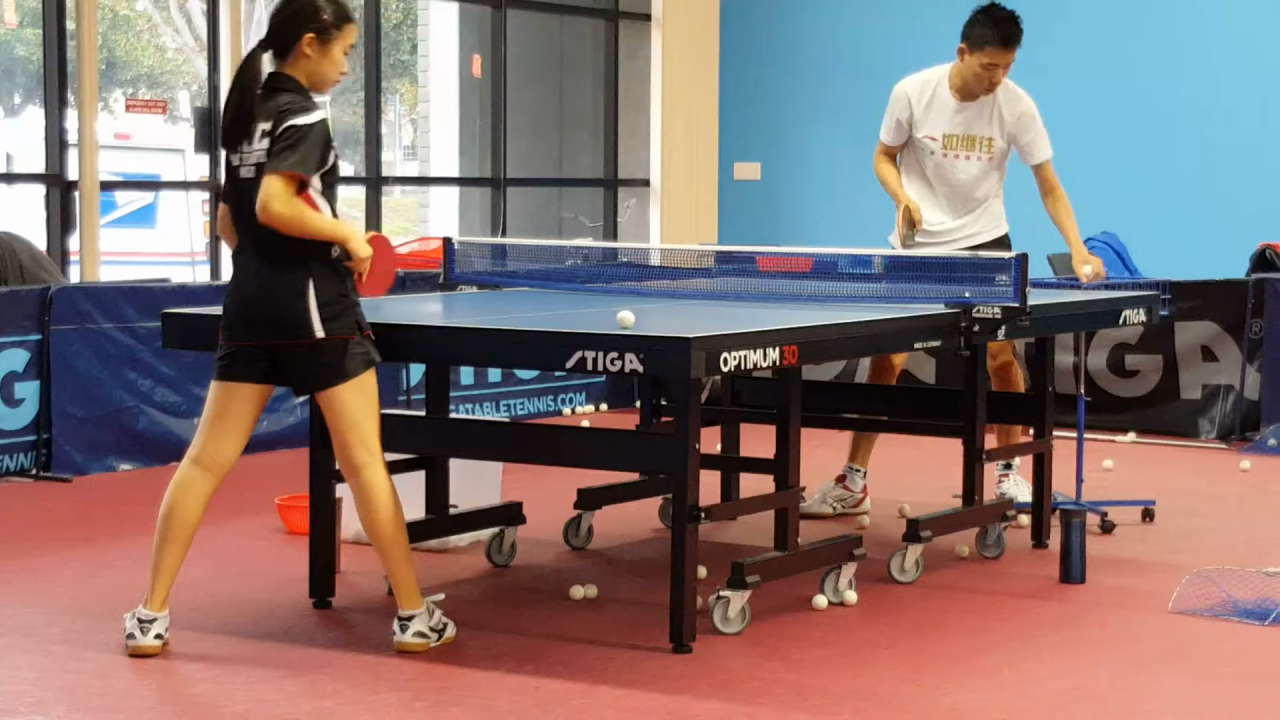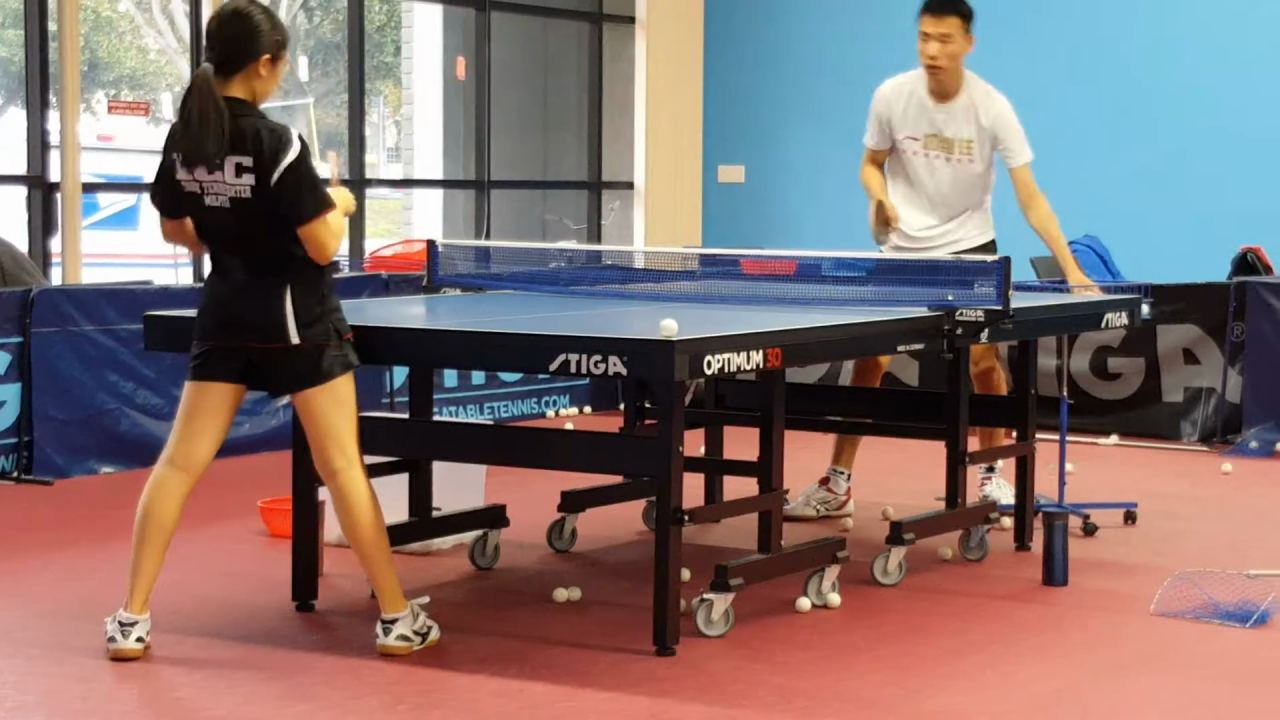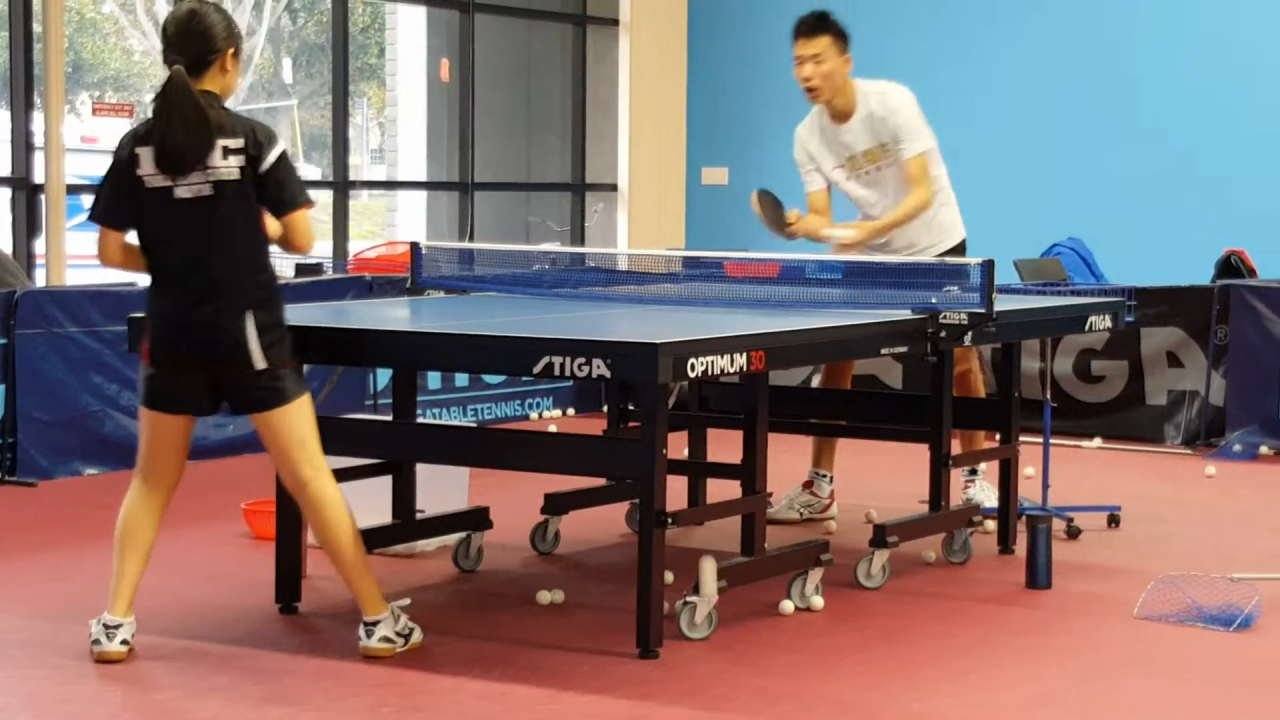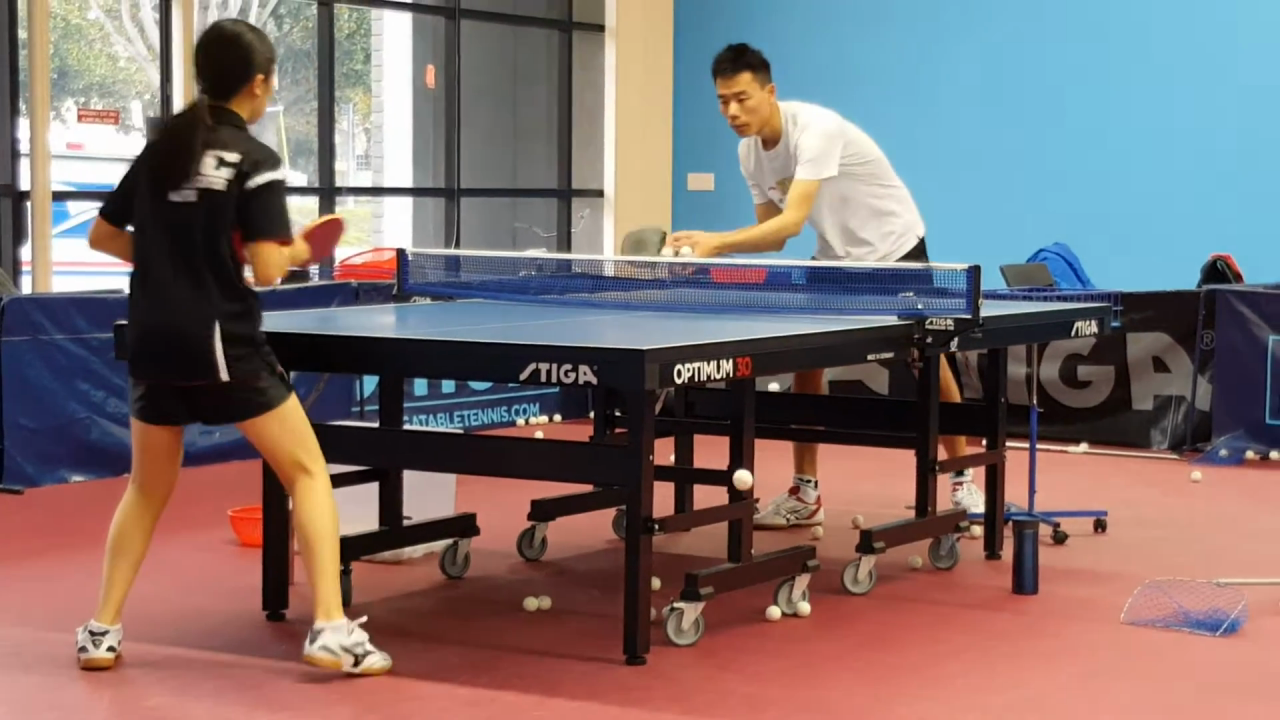
dt=0.4s
person 1, frame 1
left shoulder: (245, 116)
right shoulder: (304, 115)
right elbow: (272, 205)
right wrist: (347, 235)
left hip: (248, 307)
right hip: (316, 308)
left knee: (206, 461)
right knee: (365, 463)
left ankle: (149, 615)
right ankle: (413, 614)
person 1, frame 2
left shoulder: (184, 139)
right shoulder: (276, 142)
left elbow: (176, 230)
right elbow: (324, 247)
right wrist: (338, 205)
left hip: (223, 315)
right hip: (296, 317)
left knee: (178, 463)
right knee: (341, 467)
left ankle: (130, 620)
right ankle: (397, 618)
person 1, frame 3
left shoulder: (137, 145)
right shoulder: (253, 139)
left elbow: (110, 252)
right elbow: (301, 240)
left hip: (172, 337)
right hip: (247, 332)
left knee: (152, 481)
right knee: (309, 478)
left ankle: (114, 622)
right ankle: (378, 620)
person 1, frame 4
left shoulder: (160, 147)
right shoulder: (256, 161)
left elbow: (103, 235)
right elbow: (266, 270)
right wrist: (299, 251)
left hip: (154, 343)
right hip: (223, 341)
left knee: (148, 490)
right knee: (307, 474)
left ankle: (102, 630)
right ankle: (331, 627)
person 2, frame 1
left shoulder: (1018, 106)
right shoulder: (912, 92)
left elbow: (1049, 188)
right elbow: (884, 157)
left wrist: (1077, 250)
right wrist: (903, 198)
left hip: (984, 241)
right hip: (916, 243)
left knee: (1001, 352)
right knee: (886, 358)
left ankle: (1008, 471)
right ankle: (854, 481)
person 2, frame 2
left shoulder: (992, 108)
right shoulder: (891, 96)
left elbow: (1030, 198)
left wrist: (1070, 268)
right wrist: (881, 200)
left hip: (969, 246)
right hip: (902, 249)
left knee: (984, 360)
right knee: (869, 362)
left ankle: (991, 475)
right ankle: (837, 483)
person 2, frame 3
left shoulder: (894, 102)
right shoulder: (808, 136)
left elbow: (923, 192)
right elbow: (820, 217)
left wrist: (866, 229)
right wrist: (804, 226)
left hip: (935, 246)
right hip: (871, 257)
left knee: (961, 361)
right knee: (836, 361)
left ankle: (974, 477)
right ankle: (820, 486)
person 2, frame 4
left shoulder: (815, 128)
right shoulder: (749, 153)
left elbow: (792, 221)
right elbow: (772, 236)
left wrist: (715, 242)
right wrist: (706, 243)
left hip: (894, 247)
right hip: (836, 257)
right knee: (805, 362)
left ankle: (962, 478)
right ankle: (805, 492)
